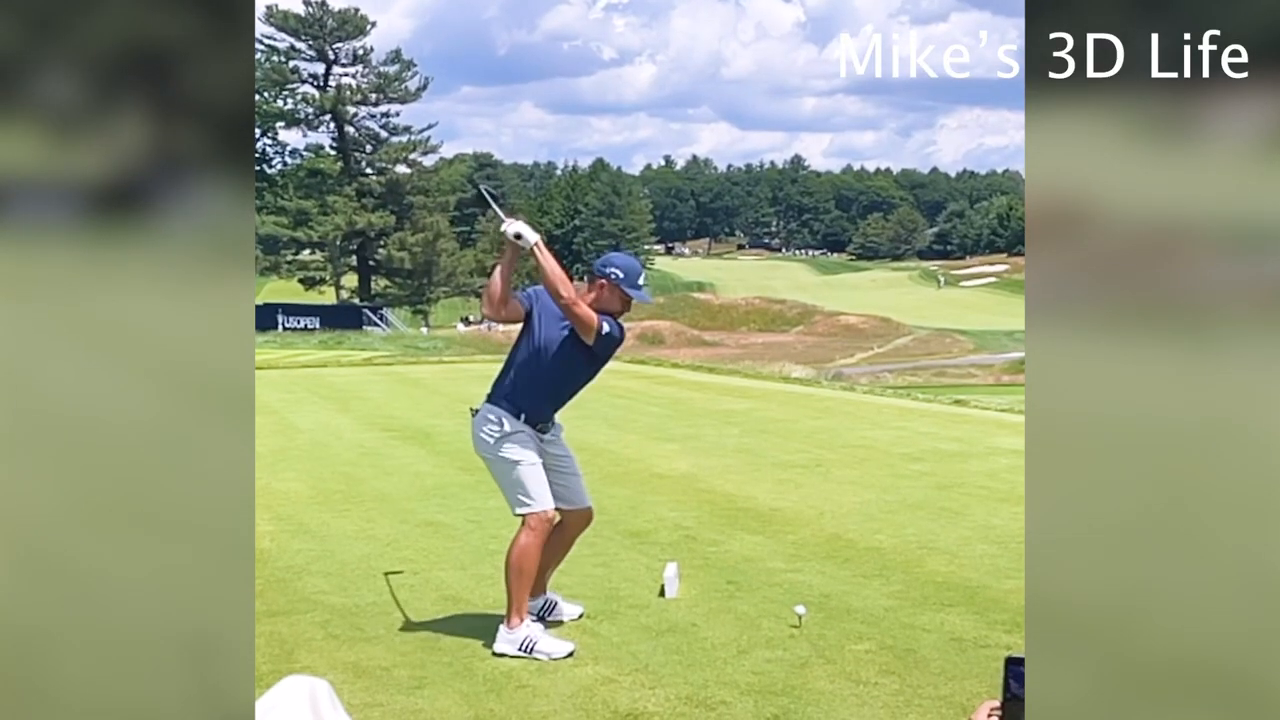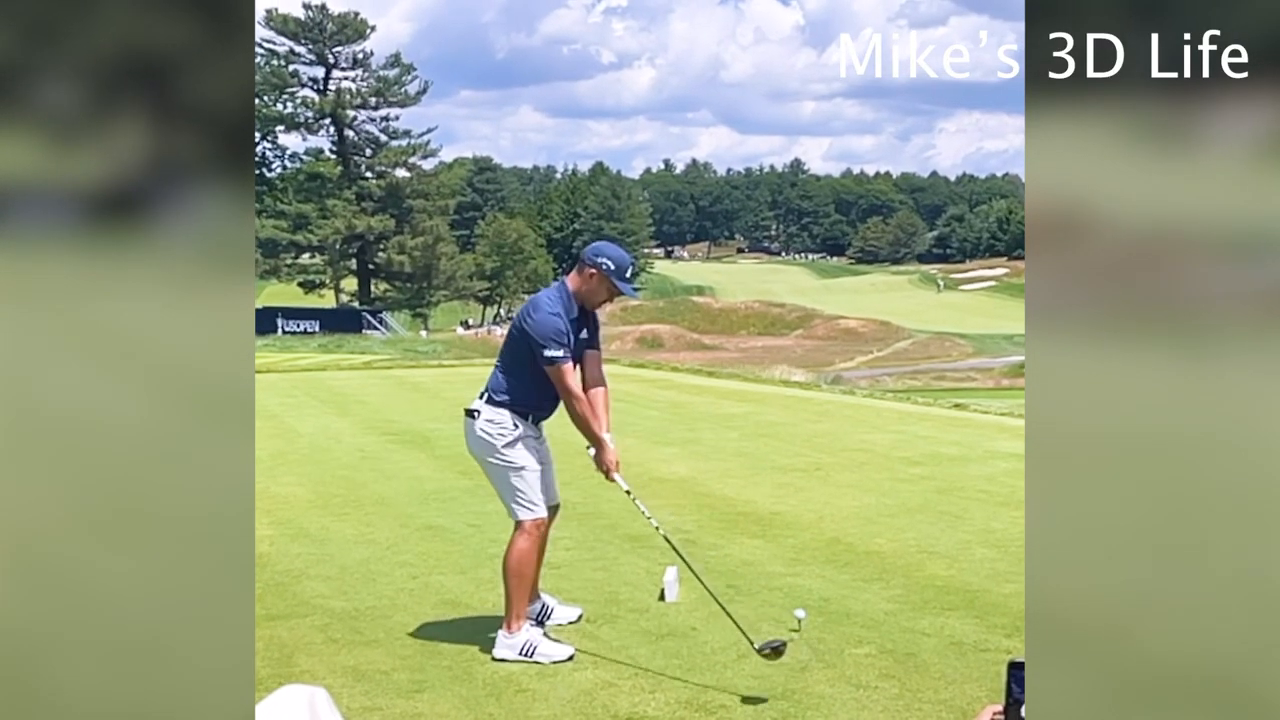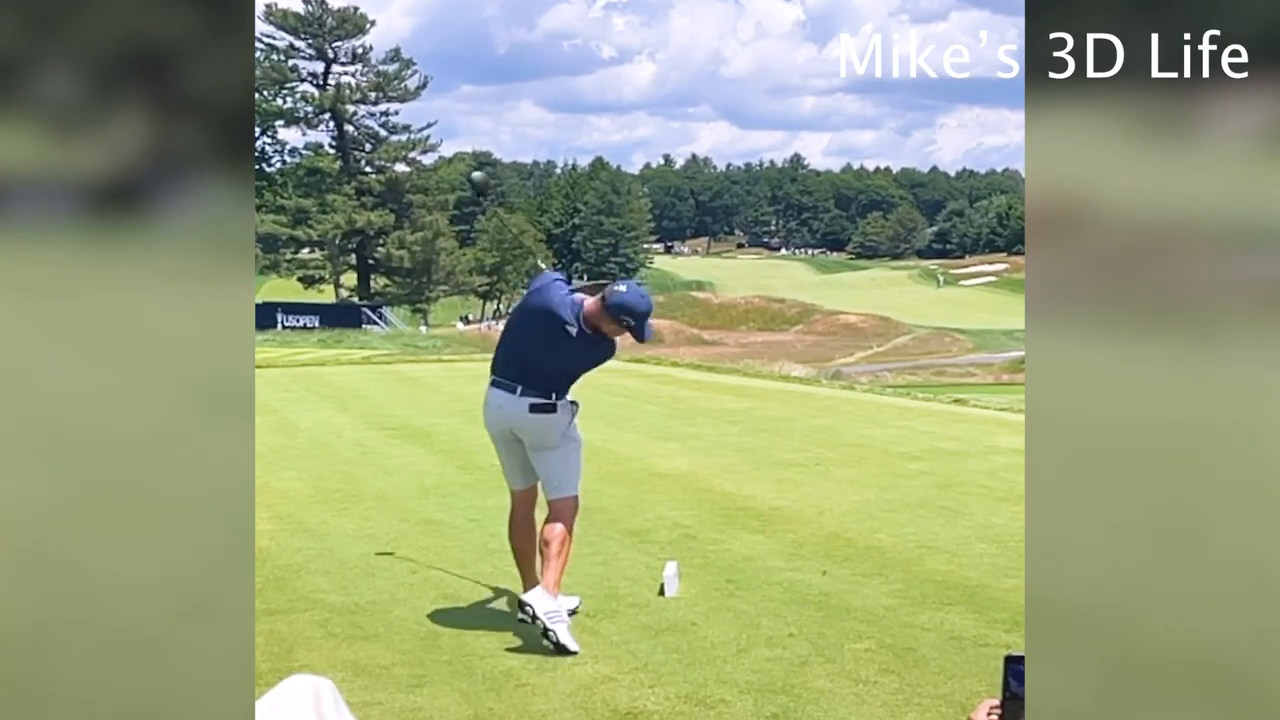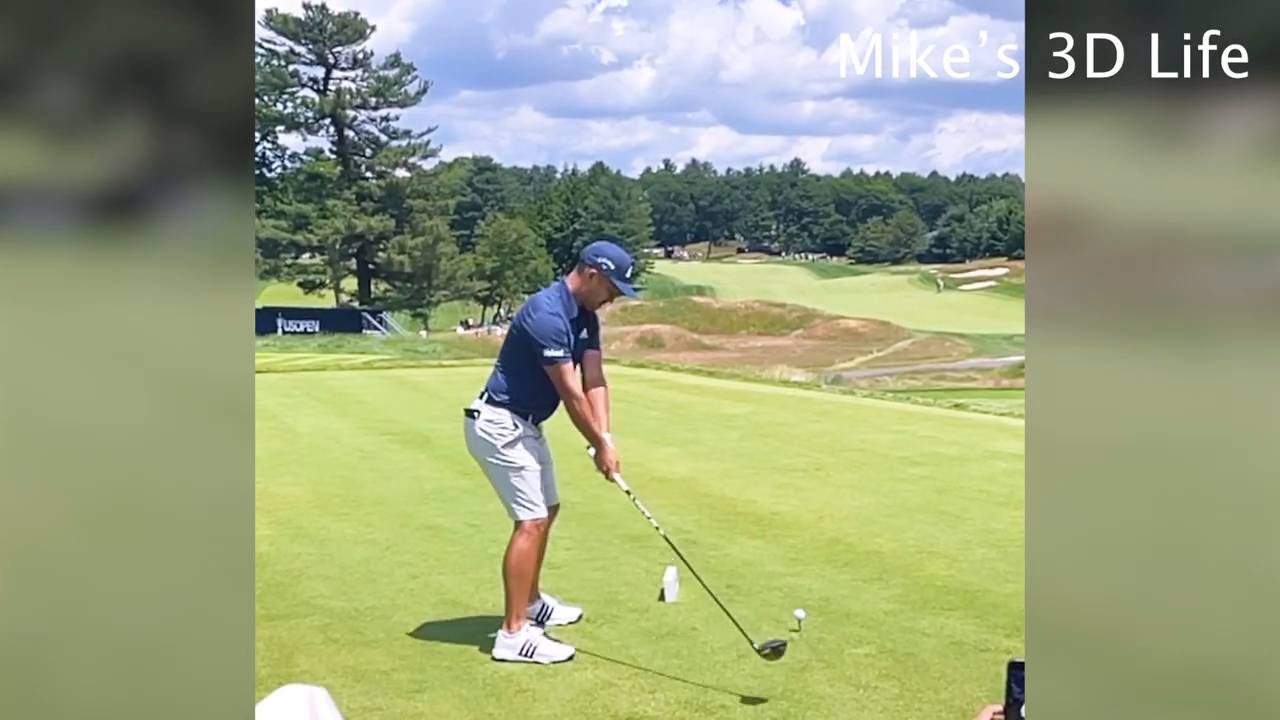
dt=1s
person 1, frame 1
left shoulder: (611, 332)
right shoulder: (542, 300)
left elbow: (569, 304)
right elbow: (494, 309)
left wrist: (535, 244)
right wrist: (512, 251)
left hip: (542, 429)
right hip: (502, 424)
left knee: (578, 513)
right knee: (539, 516)
left ankle: (536, 596)
right ankle: (514, 629)
person 1, frame 2
left shoulder: (585, 317)
right shoulder: (547, 313)
left elbow: (594, 381)
right elbow: (570, 391)
left wrist: (604, 436)
right wrist: (600, 445)
left hip: (523, 425)
right hip: (500, 424)
left knee: (545, 511)
right knee: (532, 521)
left ankle: (532, 602)
right ankle: (513, 634)
person 1, frame 3
left shoulder: (548, 287)
right shoulder: (593, 346)
left hip: (499, 404)
right hip: (544, 413)
left knee: (522, 499)
right knee: (563, 506)
left ankle: (532, 593)
right ankle: (547, 595)
person 1, frame 4
left shoulder: (585, 317)
right shoulder: (547, 313)
left elbow: (594, 378)
right elbow: (568, 390)
left wrist: (605, 436)
right wrist: (600, 444)
left hip: (525, 425)
right hip: (500, 425)
left knee: (546, 511)
right knee: (531, 521)
left ankle: (532, 602)
right ankle: (513, 634)
